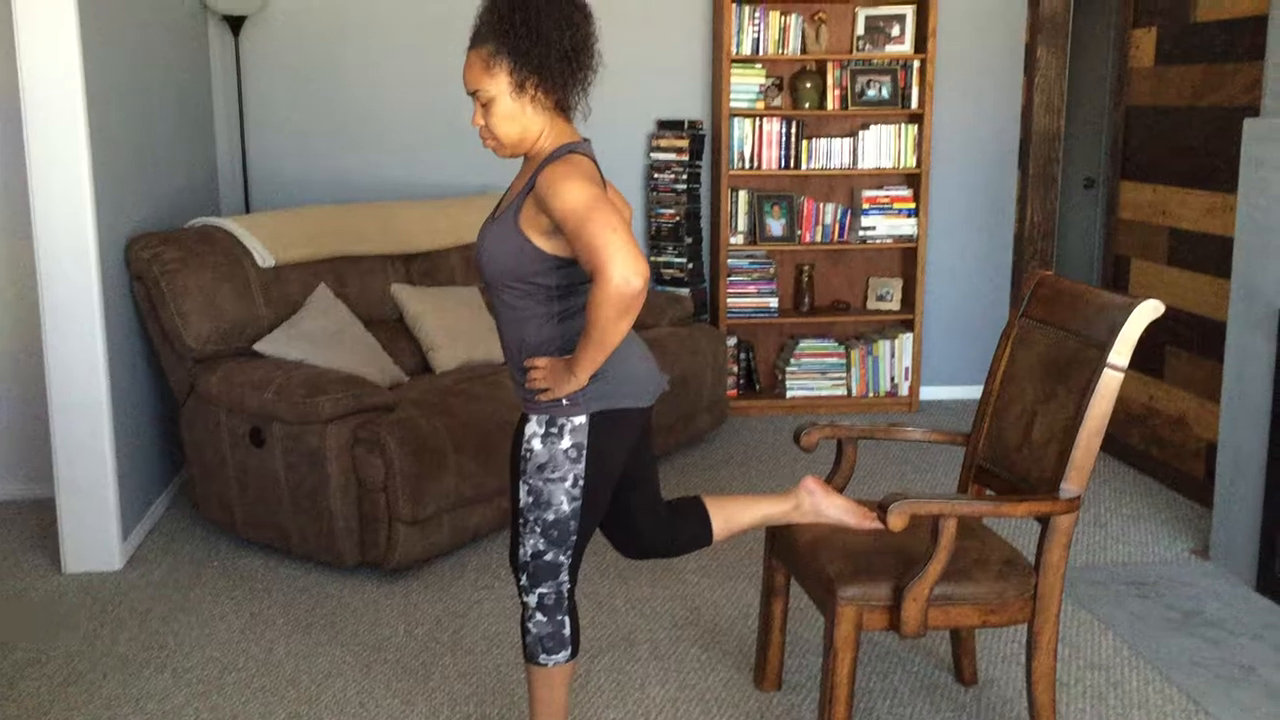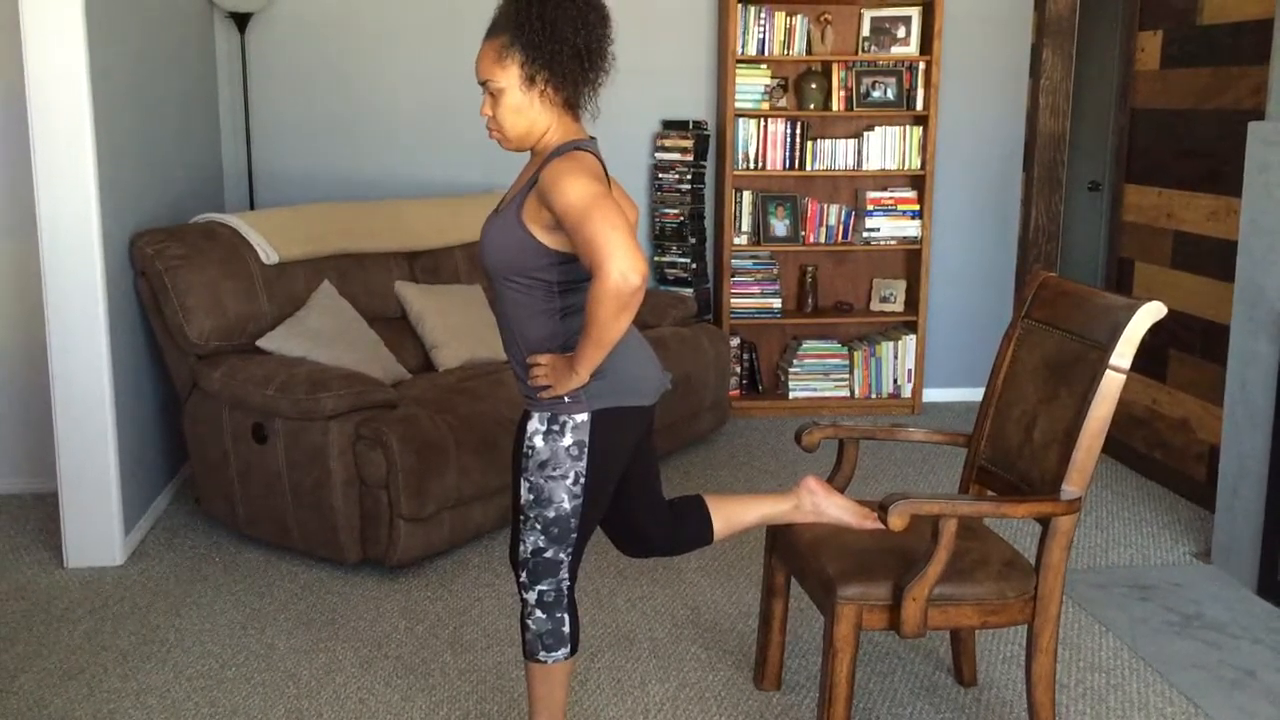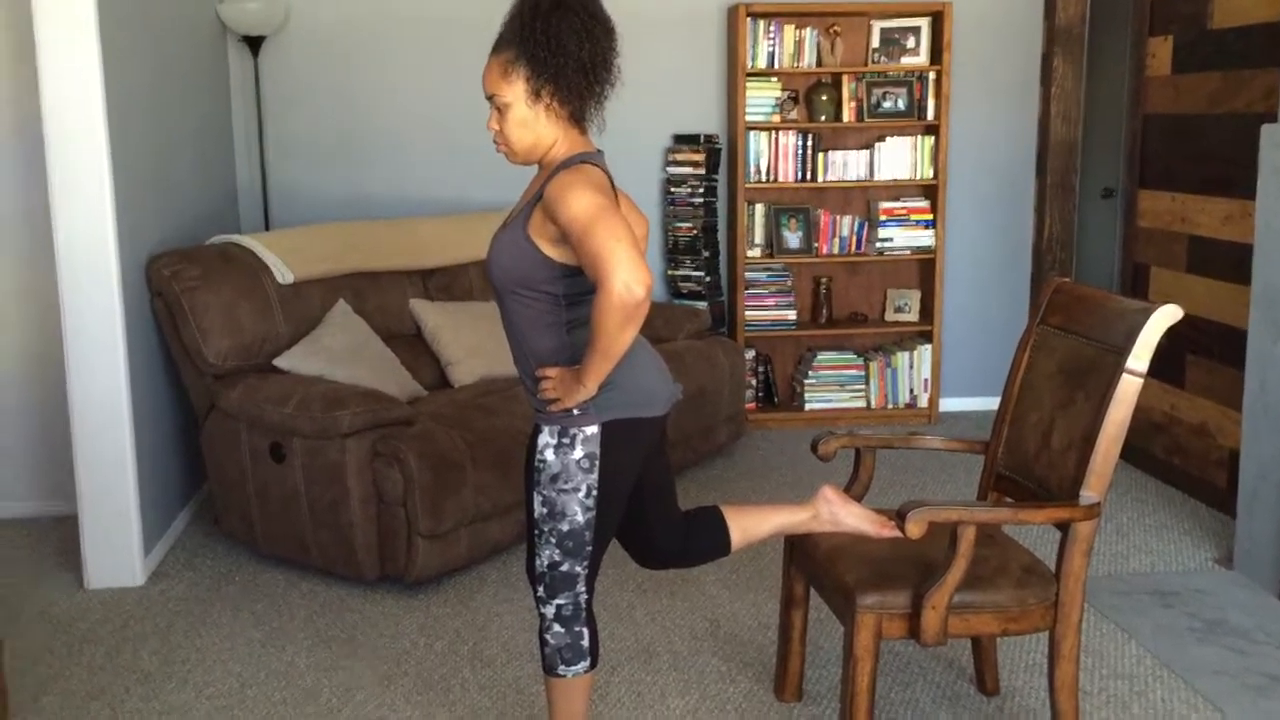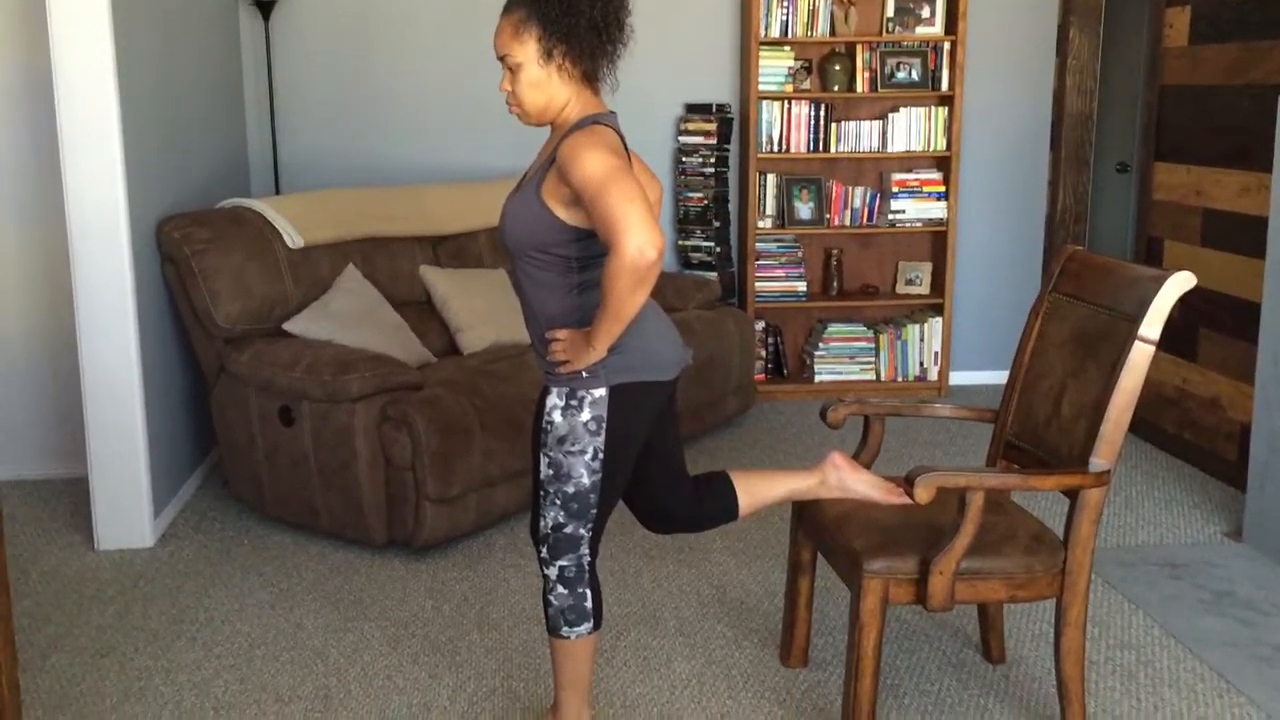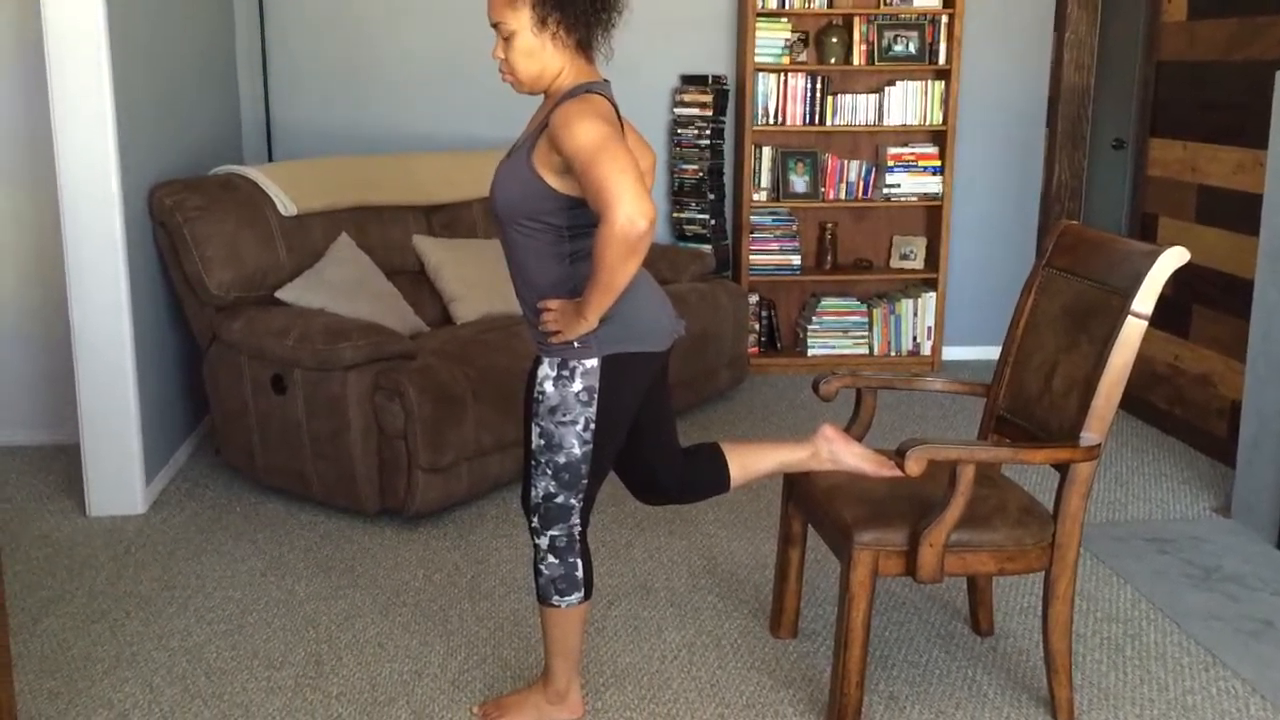
dt=1s
person 1, frame 1
left shoulder: (560, 177)
right shoulder: (553, 166)
left elbow: (625, 276)
right elbow: (620, 213)
left wrist: (577, 371)
left hip: (581, 409)
right hip: (611, 397)
left knee: (543, 575)
right knee: (647, 532)
right ankle: (799, 503)
person 1, frame 2
left shoulder: (564, 173)
right shoulder: (561, 162)
left elbow: (624, 273)
right elbow: (625, 214)
left wrist: (578, 368)
left hip: (583, 405)
right hip: (613, 395)
left knee: (542, 571)
right knee: (648, 530)
right ankle: (800, 502)
person 1, frame 3
left shoulder: (569, 186)
right shoulder: (571, 174)
left elbow: (628, 285)
right elbow: (635, 226)
left wrist: (585, 379)
left hip: (596, 416)
right hip: (626, 405)
left knee: (560, 582)
right knee: (665, 540)
right ankle: (816, 512)
person 1, frame 4
left shoulder: (582, 147)
right shoulder: (582, 136)
left elbow: (640, 249)
right elbow: (649, 191)
left wrist: (594, 342)
left hip: (606, 379)
right hip: (635, 368)
left knee: (563, 546)
right knee: (673, 504)
right ankle: (823, 479)
person 1, frame 5
left shoulder: (575, 115)
right shoulder: (575, 104)
left elbow: (631, 218)
right elbow: (643, 162)
left wrist: (587, 312)
left hip: (596, 350)
right hip: (629, 337)
left knee: (554, 516)
right knee: (663, 477)
right ankle: (816, 451)
